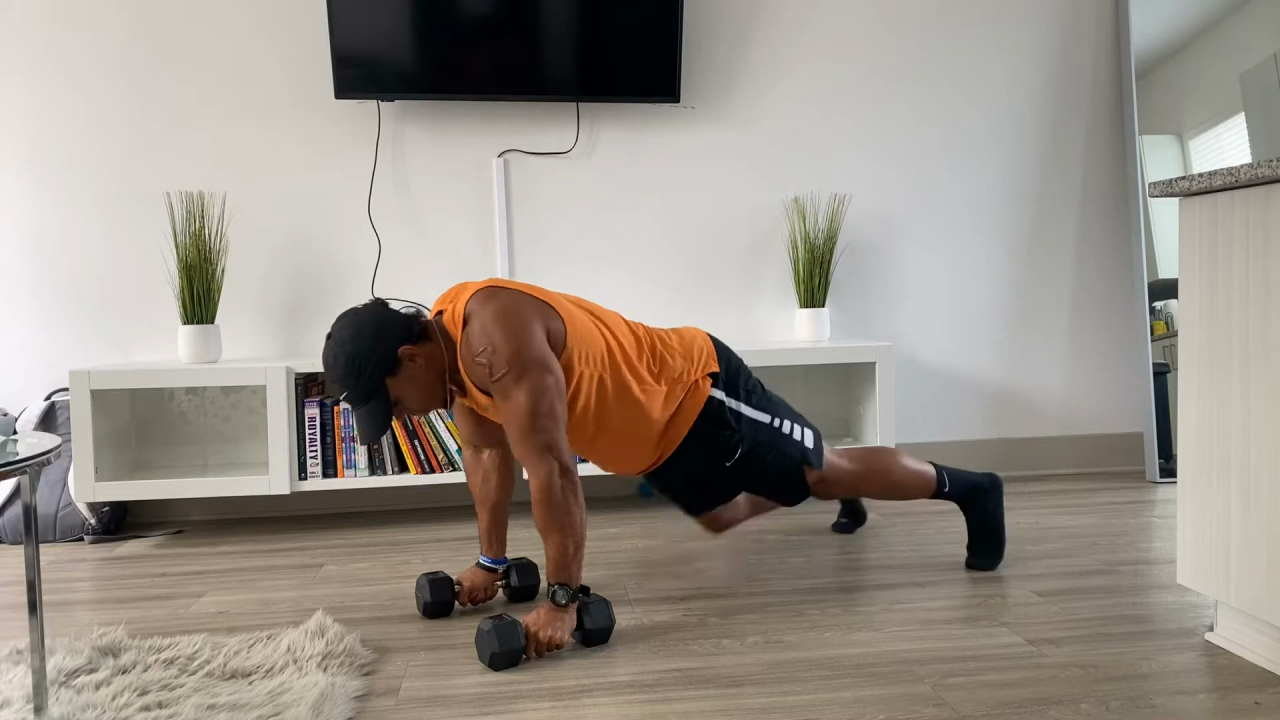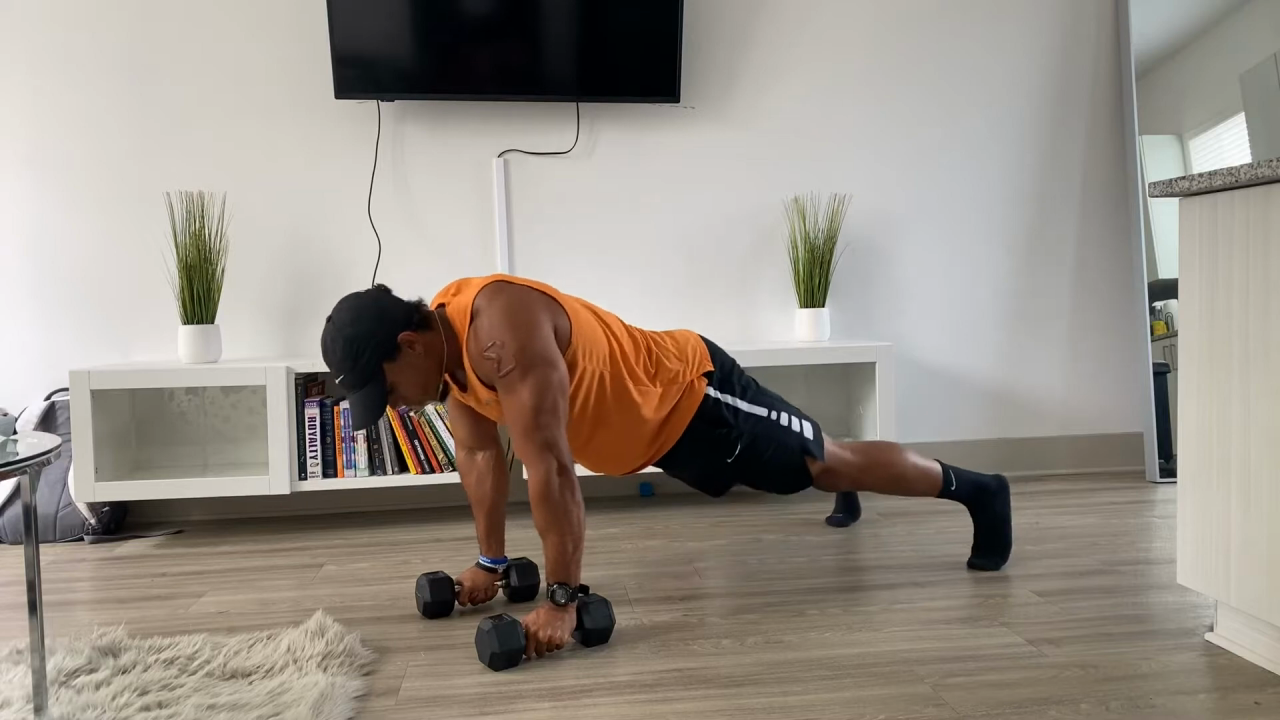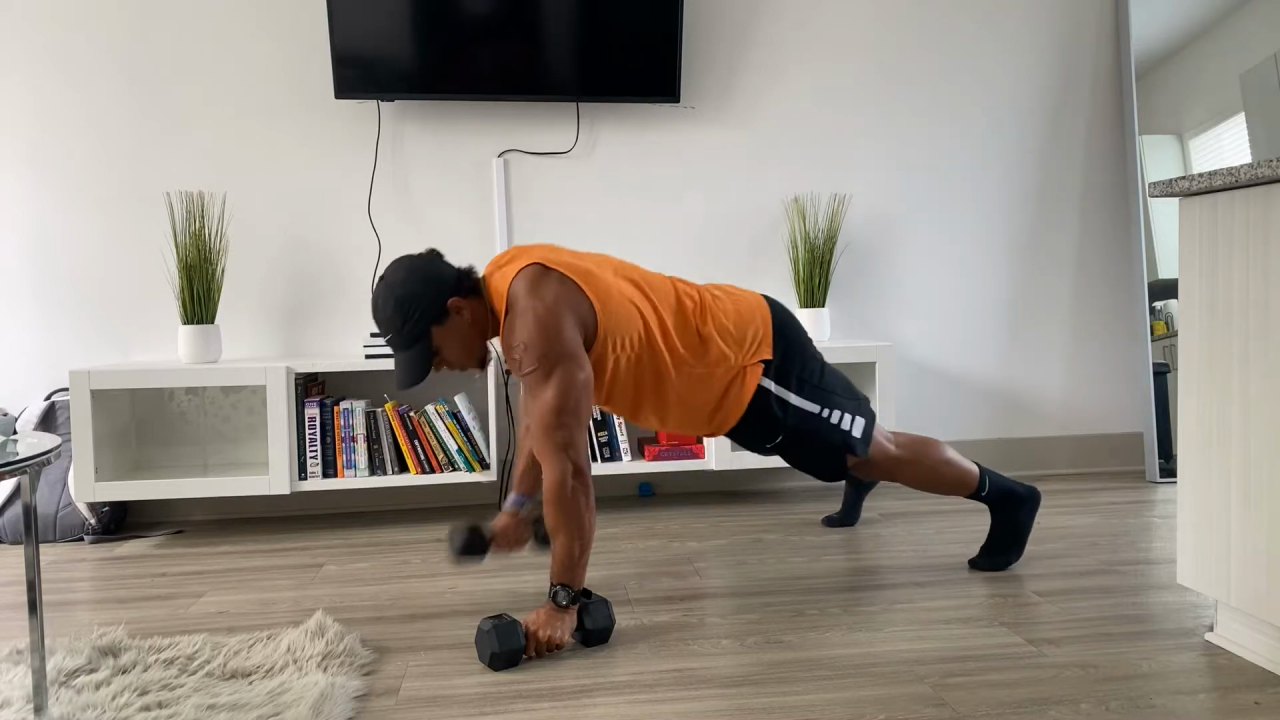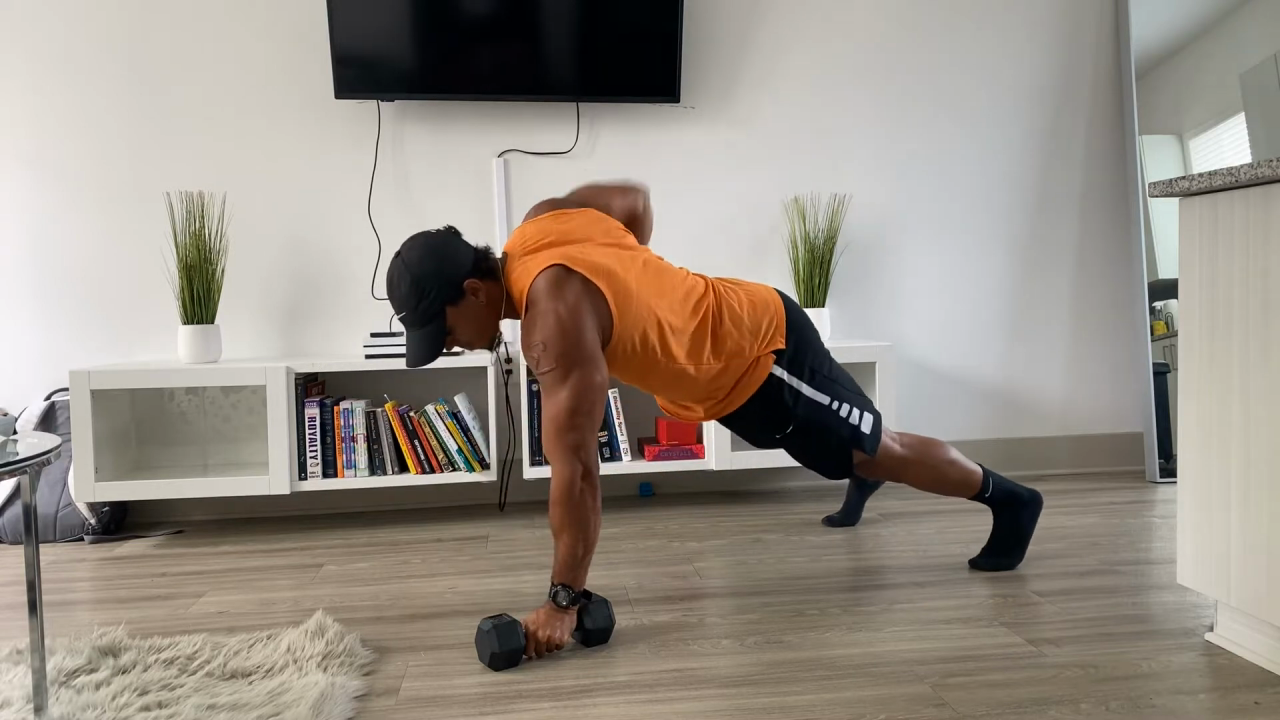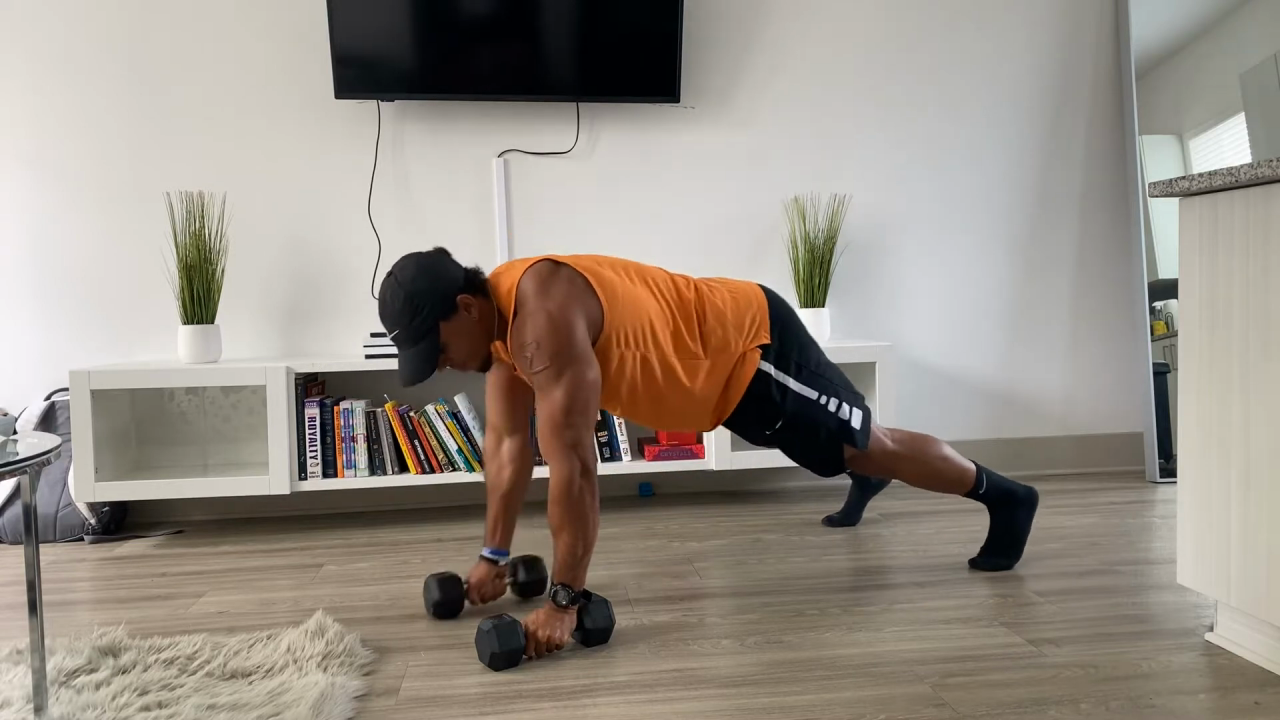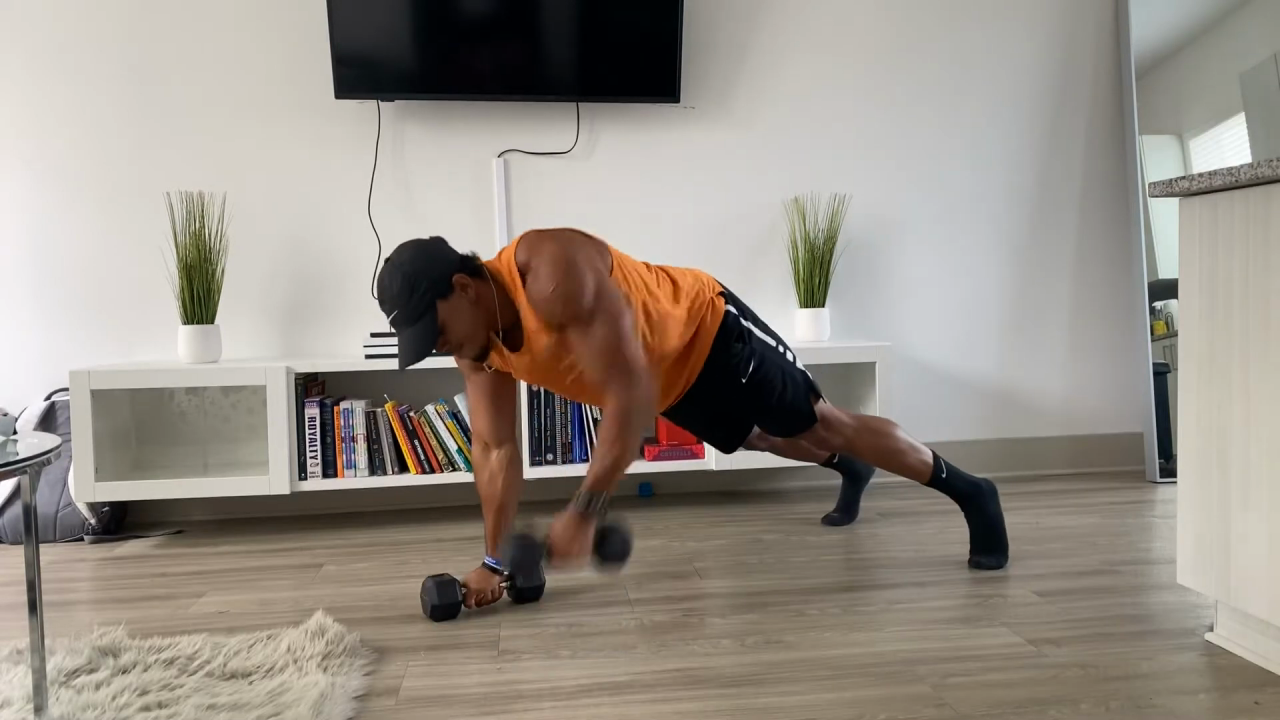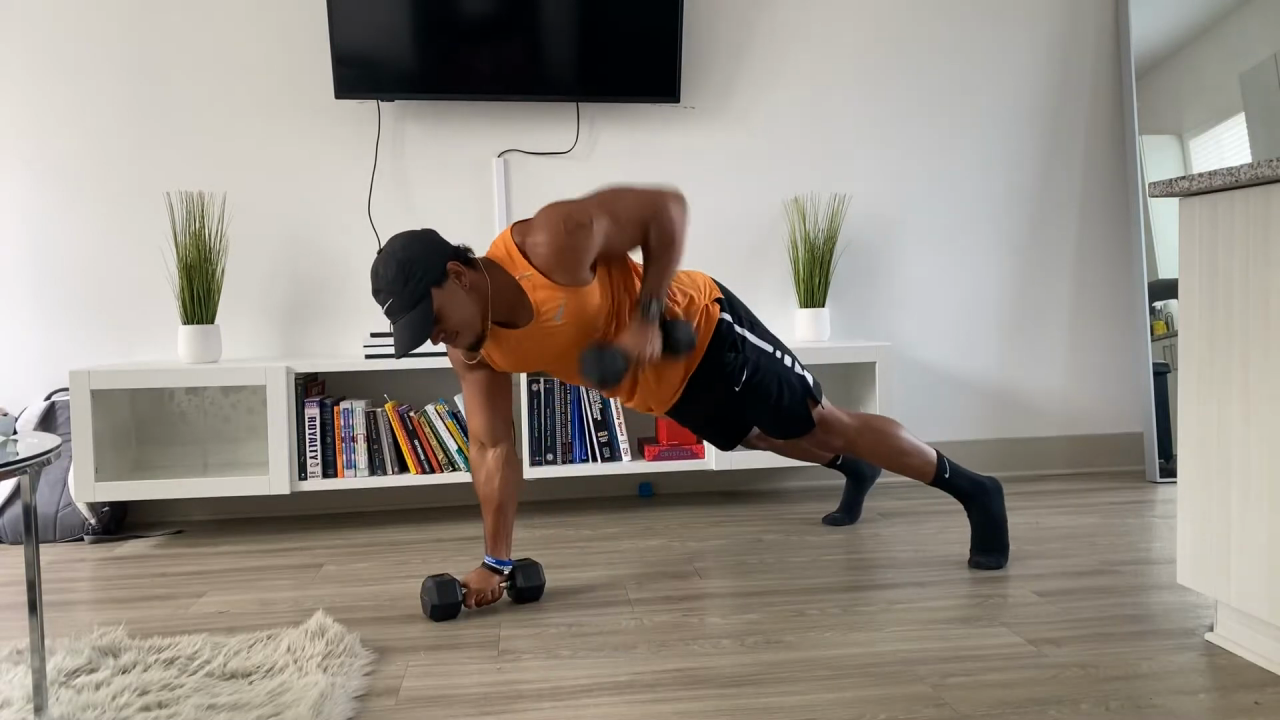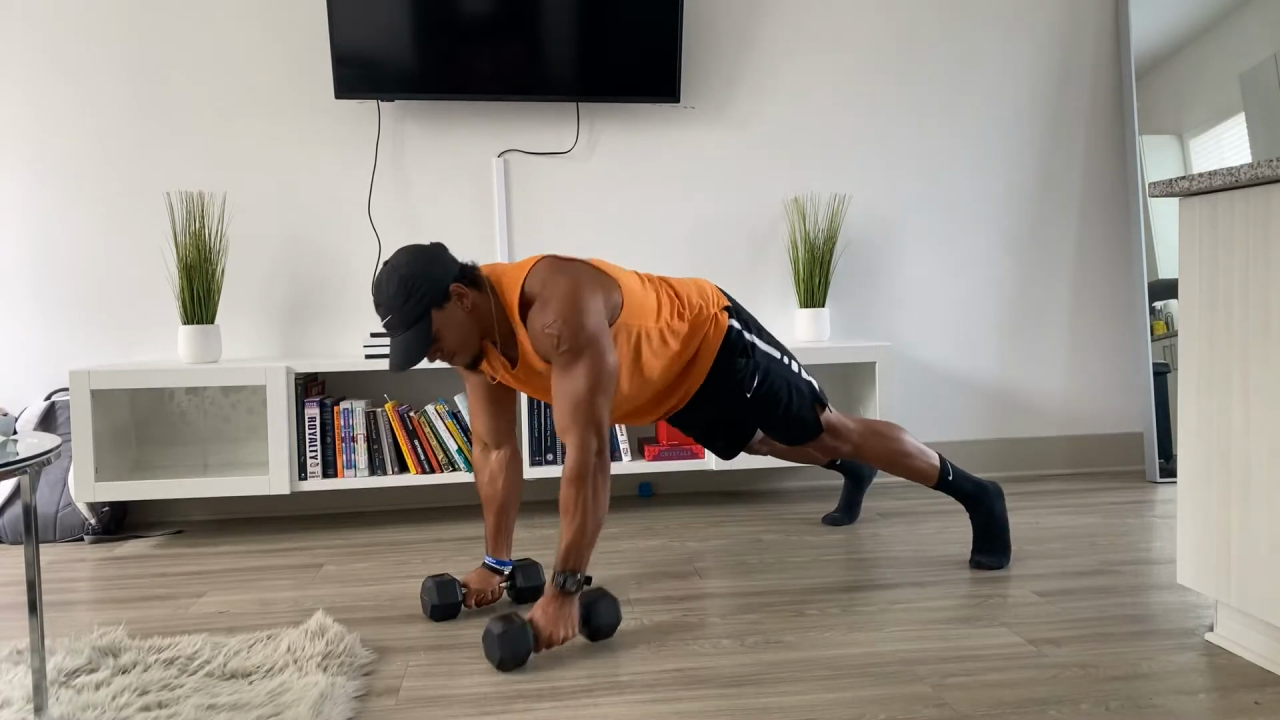
dt=0.5s
person 1, frame 1
left shoulder: (494, 336)
right shoulder: (449, 343)
left elbow: (552, 469)
right elbow: (487, 451)
left wrist: (561, 600)
right wrist: (489, 562)
left hip: (697, 393)
right hip: (657, 422)
left knee: (827, 474)
right knee: (721, 518)
left ankle: (968, 488)
right ankle: (830, 481)
person 1, frame 2
left shoulder: (502, 329)
right shoulder: (447, 336)
left elbow: (550, 468)
right elbow: (479, 451)
left wrist: (560, 600)
right wrist: (489, 562)
left hip: (693, 393)
right hip: (659, 420)
left knee: (828, 462)
left ankle: (976, 489)
right ankle: (839, 483)
person 1, frame 3
left shoulder: (534, 317)
right shoulder: (506, 280)
left elbow: (568, 469)
right elbow: (538, 400)
left wrist: (563, 602)
right wrist: (517, 504)
left hip: (752, 363)
right hip: (727, 343)
left knee: (875, 451)
left ankle: (1008, 497)
right ankle: (859, 482)
person 1, frame 4
left shoulder: (553, 314)
right shoulder: (539, 225)
left elbow: (575, 470)
right elbow: (635, 199)
left wrist: (563, 600)
left hip: (763, 353)
right hip: (737, 328)
left knee: (878, 452)
left ankle: (1010, 500)
right ankle: (865, 482)
person 1, frame 5
left shoulder: (542, 317)
right shoulder: (502, 316)
left elbow: (573, 468)
right elbow: (508, 440)
left wrist: (563, 601)
right wrist: (494, 555)
left hip: (753, 348)
right hip: (721, 363)
left knee: (866, 445)
left ankle: (1006, 497)
right ankle: (867, 479)
person 1, frame 6
left shoulder: (556, 276)
right shoulder: (477, 337)
left elbow: (632, 397)
right elbow: (496, 449)
left wrist: (584, 512)
right wrist: (494, 561)
left hip: (708, 328)
left knee: (822, 420)
right knee: (764, 436)
left ankle: (969, 491)
right ankle: (850, 470)
person 1, frame 7
left shoulder: (552, 241)
right shoulder: (472, 346)
left elbow: (668, 204)
right elbow: (493, 448)
left wrist: (647, 317)
right wrist: (495, 560)
left hip: (705, 332)
right hip: (668, 389)
left knee: (822, 419)
right knee: (766, 437)
left ankle: (972, 490)
right ankle: (855, 471)
person 1, frame 8
left shoulder: (560, 307)
right shoulder: (474, 338)
left elbow: (587, 454)
right elbow: (495, 450)
left wrist: (565, 589)
right wrist: (495, 562)
left hip: (712, 341)
right hip: (671, 388)
left knee: (831, 430)
right knee: (764, 442)
left ankle: (975, 494)
right ankle: (852, 472)
